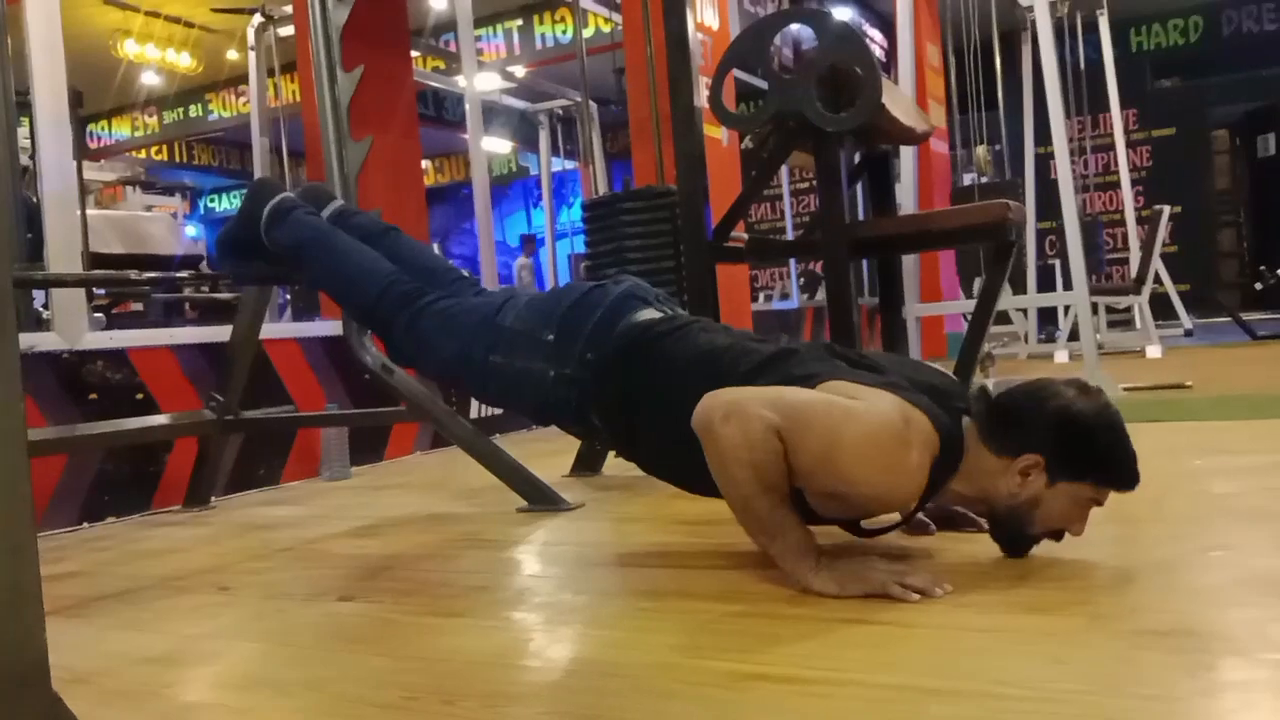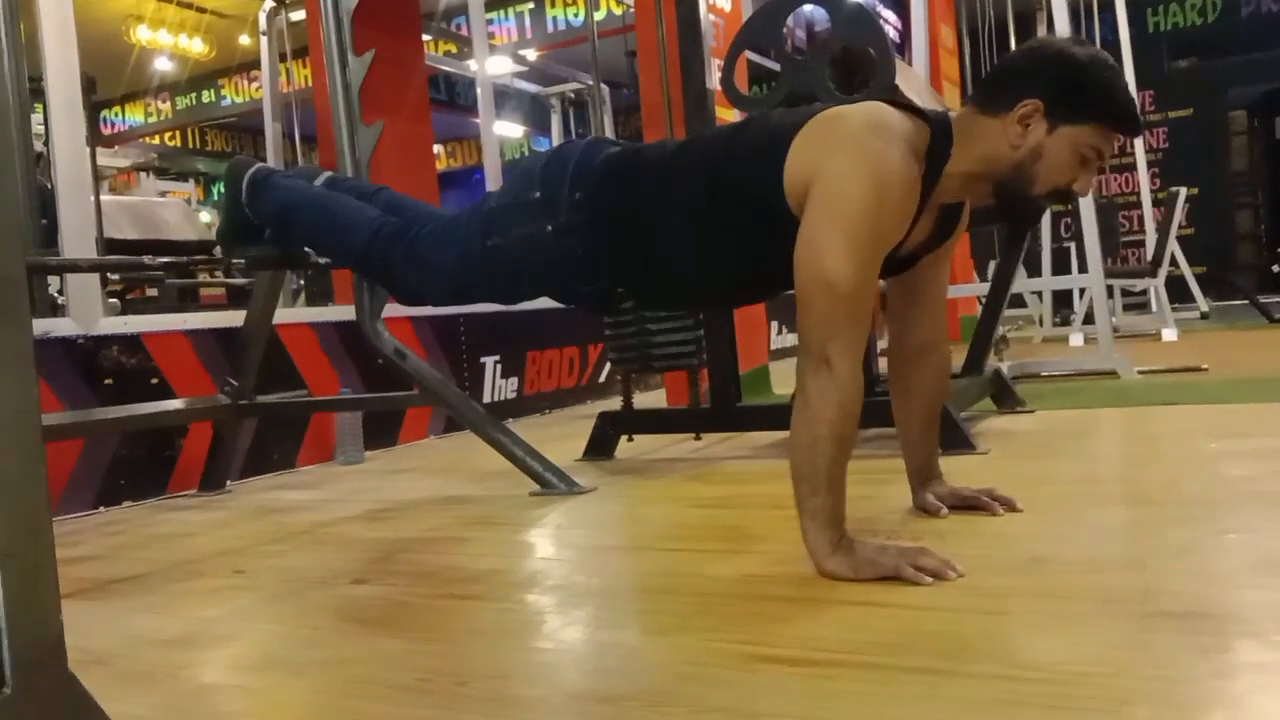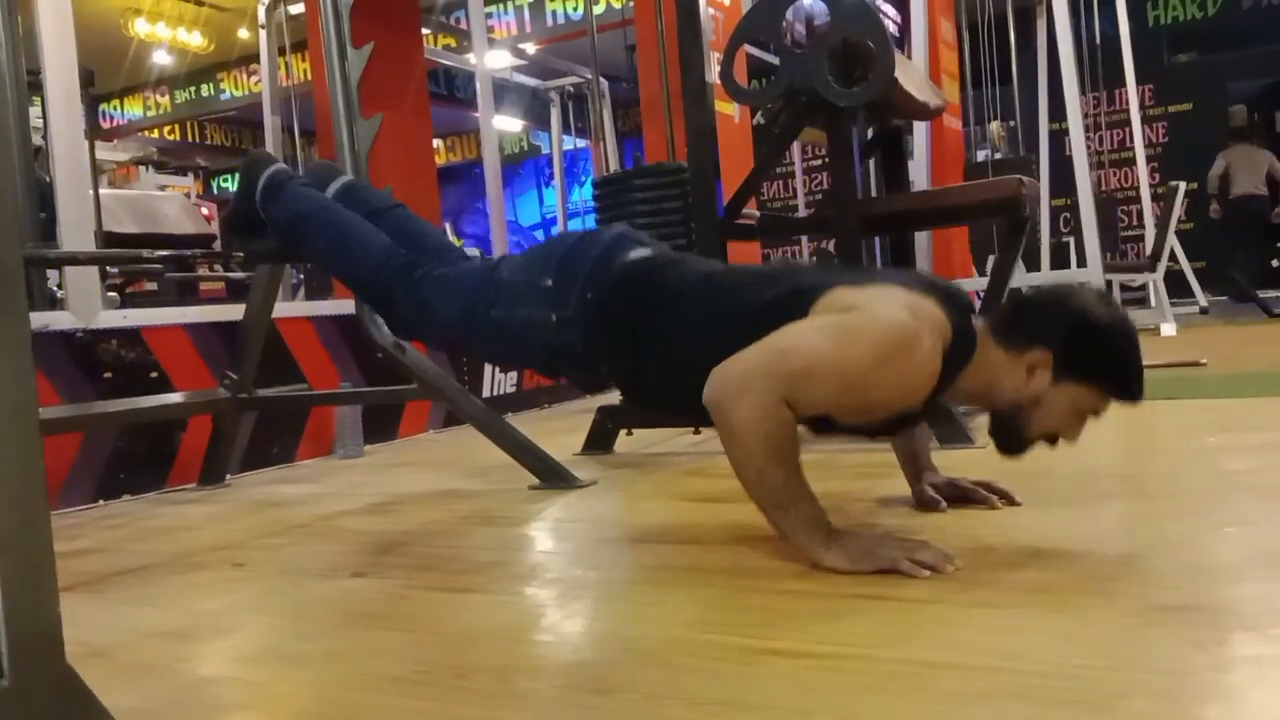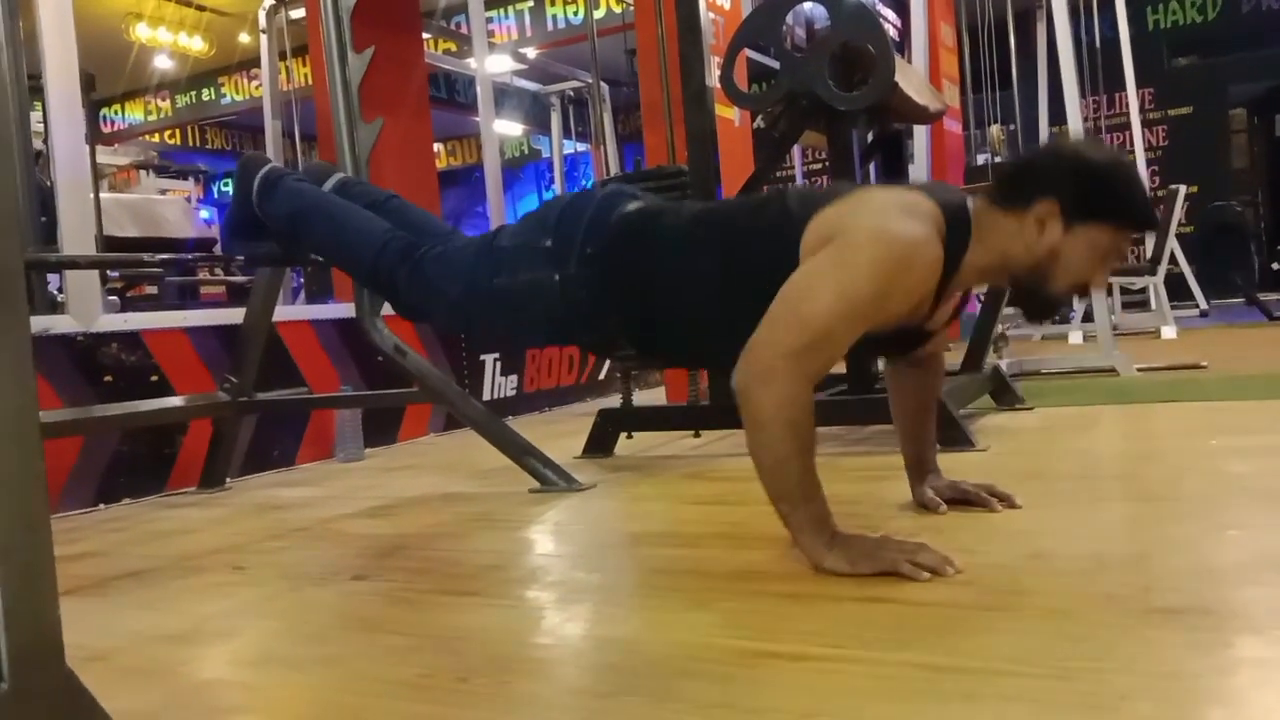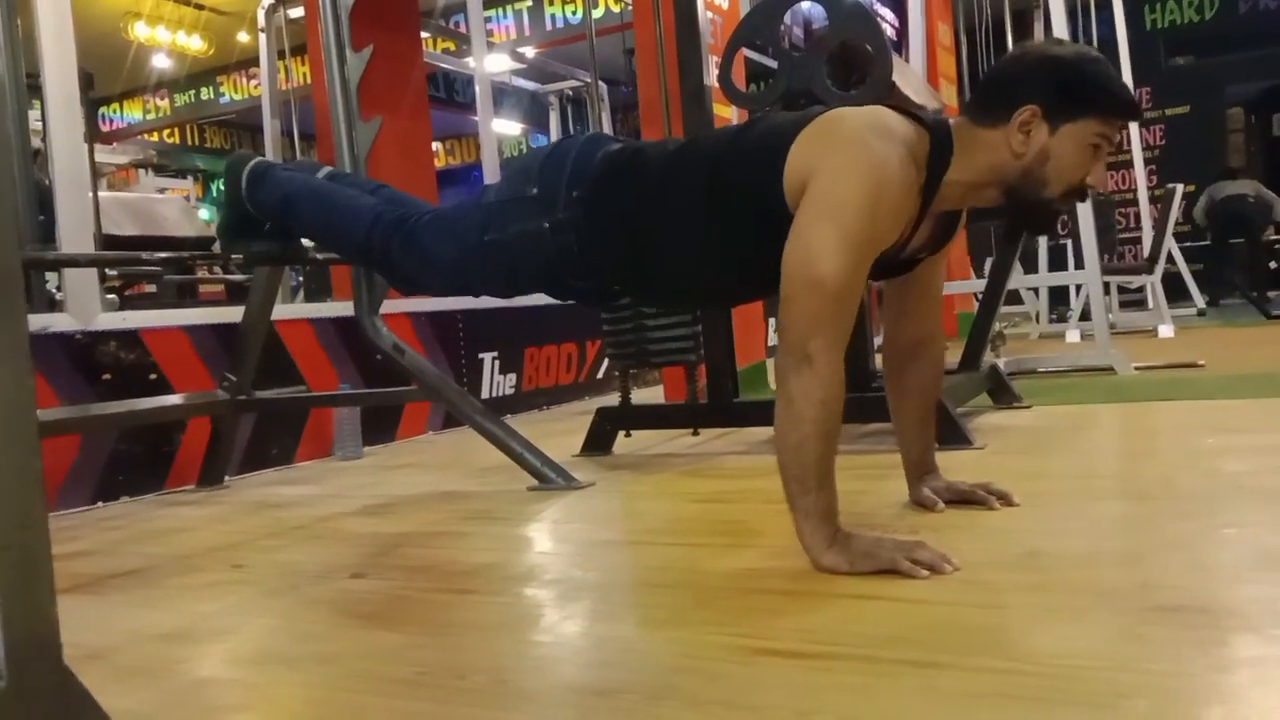
dt=1s
person 1, frame 1
left shoulder: (950, 410)
right shoulder: (898, 455)
right elbow: (730, 416)
left wrist: (911, 512)
right wrist: (810, 563)
left hip: (646, 327)
right hip: (594, 361)
left knee: (451, 304)
right knee: (417, 322)
left ankle: (323, 212)
right ankle: (278, 220)
person 1, frame 2
left shoulder: (947, 191)
right shoulder: (877, 162)
left elbow: (920, 341)
right elbow: (829, 359)
left wrist: (925, 480)
right wrist: (830, 544)
left hip: (623, 242)
right hip: (581, 214)
left knee: (422, 253)
right knee: (410, 262)
left ankle: (318, 185)
right ankle: (264, 194)
person 1, frame 3
left shoulder: (948, 332)
right shoulder: (906, 345)
right elbow: (739, 388)
left wrist: (922, 475)
right wrist: (821, 541)
left hip: (641, 282)
right hip: (593, 305)
left knee: (440, 279)
right knee: (413, 293)
left ankle: (334, 189)
right ankle: (275, 193)
person 1, frame 4
left shoulder: (959, 246)
right shoulder: (904, 247)
left elbow: (913, 353)
right elbow: (766, 375)
left wrist: (925, 476)
right wrist: (825, 542)
left hip: (644, 254)
right hip: (595, 263)
left knee: (441, 261)
right knee: (416, 274)
left ankle: (332, 186)
right ankle: (272, 192)
person 1, frame 5
left shoulder: (944, 194)
right shoulder: (877, 167)
left elbow: (913, 337)
right elbow: (808, 355)
left wrist: (923, 472)
right wrist: (825, 538)
left hip: (617, 232)
right hip: (577, 211)
left knee: (419, 245)
right knee: (409, 250)
left ankle: (311, 181)
right ankle: (264, 190)
